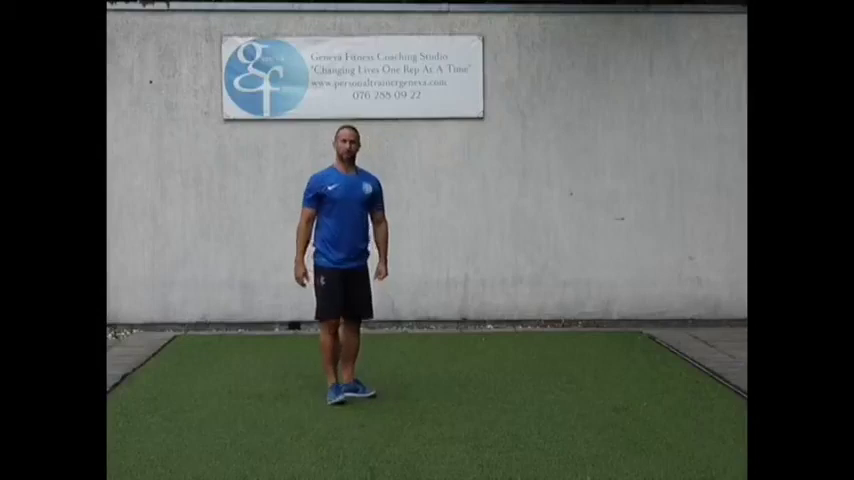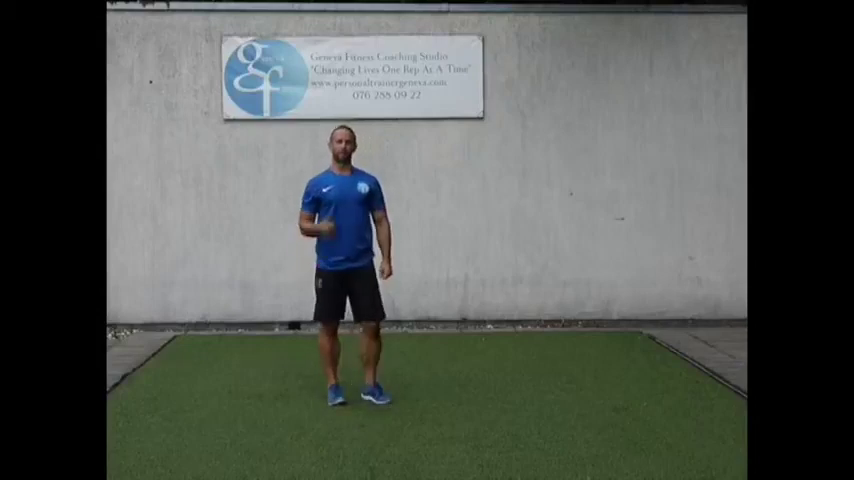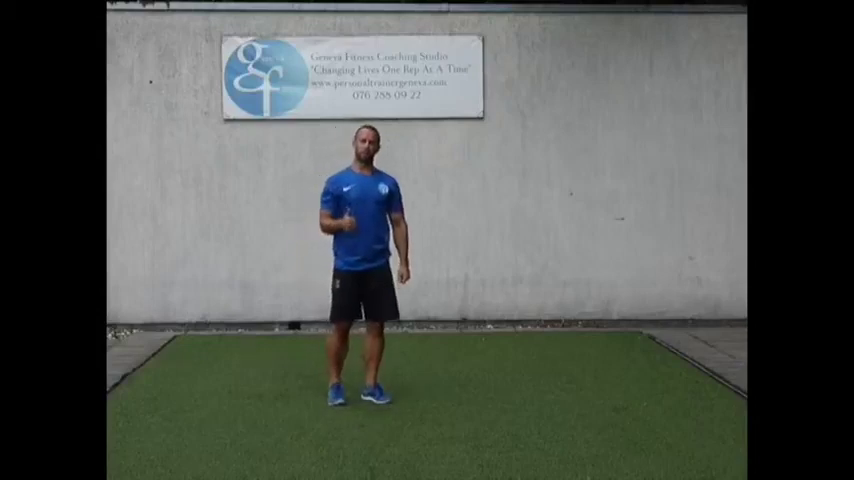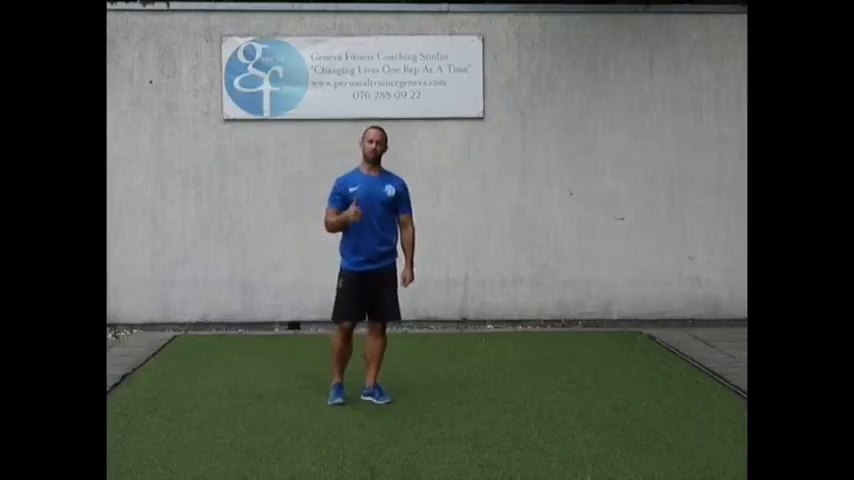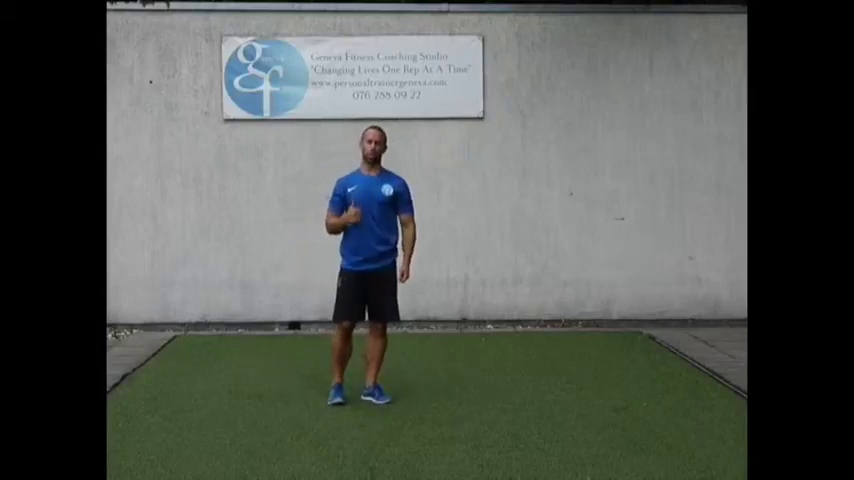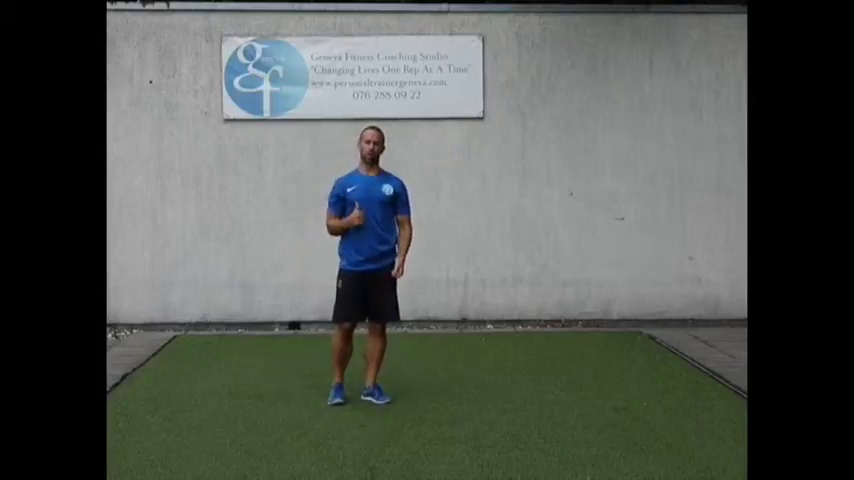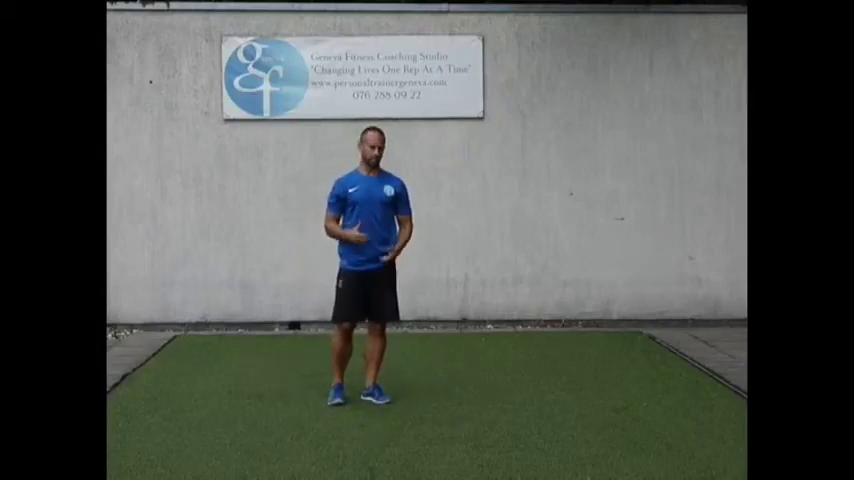
dt=0.5s
person 1, frame 1
left shoulder: (371, 183)
right shoulder: (320, 180)
left elbow: (379, 222)
right elbow: (306, 222)
left wrist: (383, 260)
right wrist: (299, 260)
left hip: (358, 266)
right hip: (328, 265)
left knee: (353, 324)
right knee: (330, 324)
left ankle: (349, 381)
right ankle: (333, 383)
person 1, frame 2
left shoulder: (369, 182)
right shoulder: (317, 184)
left elbow: (381, 222)
right elbow: (303, 225)
left wrist: (386, 259)
right wrist: (319, 228)
left hip: (363, 266)
right hip: (329, 268)
left knee: (371, 325)
right knee: (329, 327)
left ankle: (371, 384)
right ankle: (333, 384)
person 1, frame 3
left shoulder: (388, 183)
right shoulder: (336, 182)
left elbow: (398, 224)
right elbow: (324, 223)
left wrist: (404, 262)
right wrist: (341, 224)
left hip: (378, 267)
right hip: (346, 268)
left knee: (376, 326)
right knee: (341, 326)
left ankle: (371, 385)
right ankle: (334, 384)
person 1, frame 4
left shoulder: (396, 185)
right shoulder: (344, 182)
left elbow: (406, 226)
right elbow: (329, 225)
left wrist: (409, 264)
right wrist: (347, 216)
left hip: (384, 268)
right hip: (352, 267)
left knee: (378, 326)
right knee: (345, 326)
left ankle: (371, 385)
right ankle: (337, 384)
person 1, frame 5
left shoulder: (396, 184)
right shoulder: (345, 183)
left elbow: (408, 225)
right elbow: (330, 226)
left wrist: (406, 261)
right wrist: (346, 219)
left hip: (383, 268)
right hip: (351, 268)
left knee: (379, 326)
right knee: (344, 326)
left ankle: (371, 385)
right ankle: (337, 383)
person 1, frame 6
left shoulder: (394, 185)
right shoulder: (343, 184)
left elbow: (404, 226)
right elbow: (331, 226)
left wrist: (401, 258)
right wrist: (349, 221)
left hip: (383, 269)
right hip: (351, 268)
left knee: (378, 327)
right knee: (344, 326)
left ankle: (371, 386)
right ankle: (337, 384)
person 1, frame 7
left shoulder: (395, 185)
right shoulder: (344, 184)
left elbow: (406, 224)
right elbow: (329, 225)
left wrist: (398, 248)
right wrist: (347, 235)
left hip: (383, 269)
right hip: (351, 269)
left knee: (378, 327)
right knee: (344, 327)
left ankle: (371, 386)
right ankle: (337, 385)
